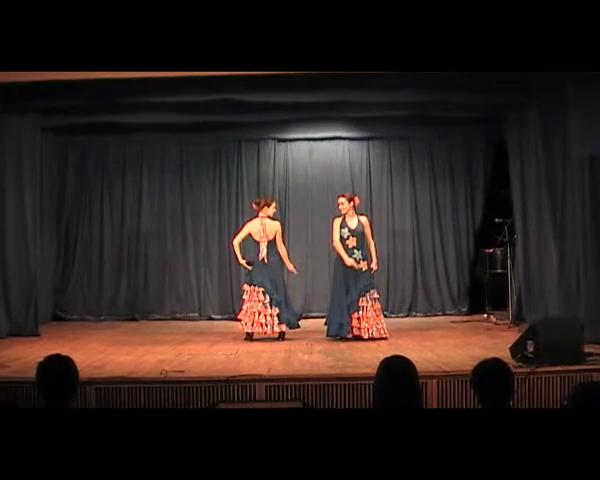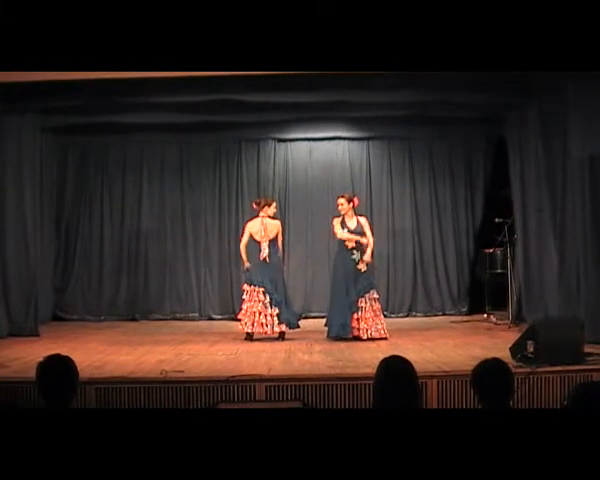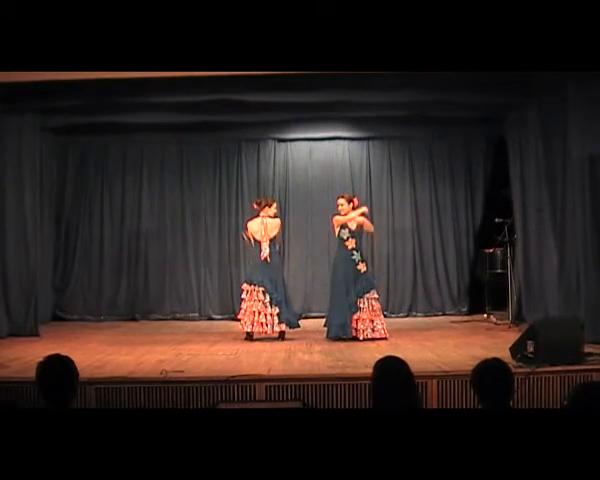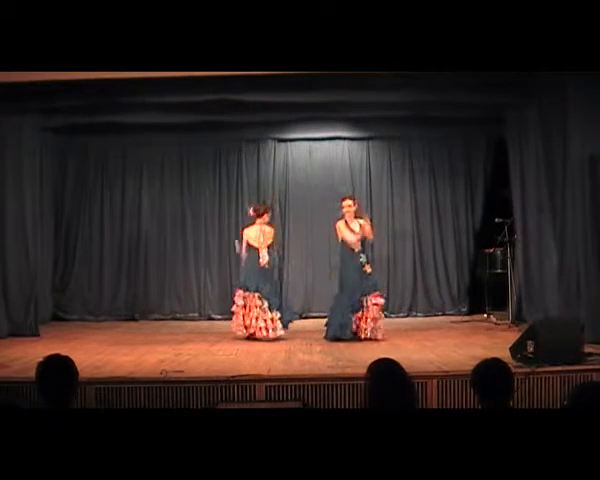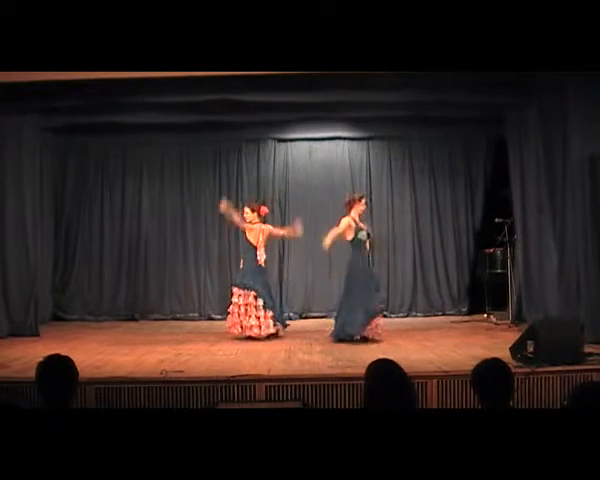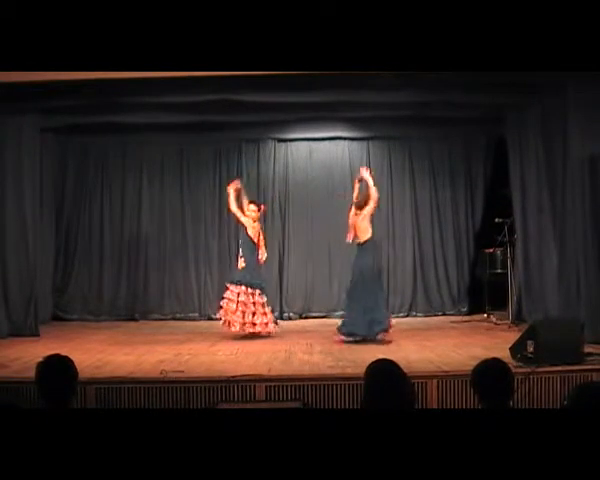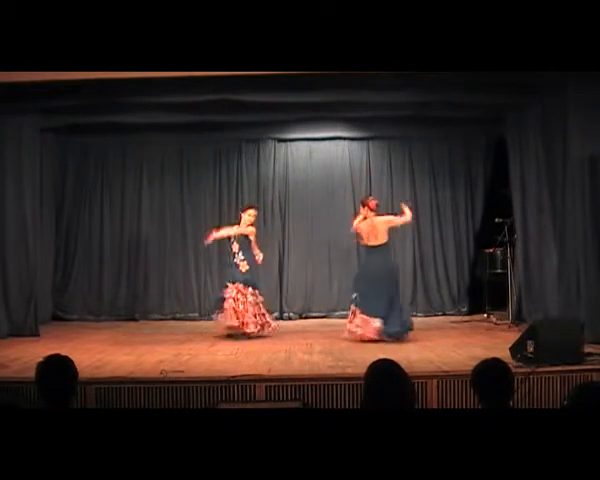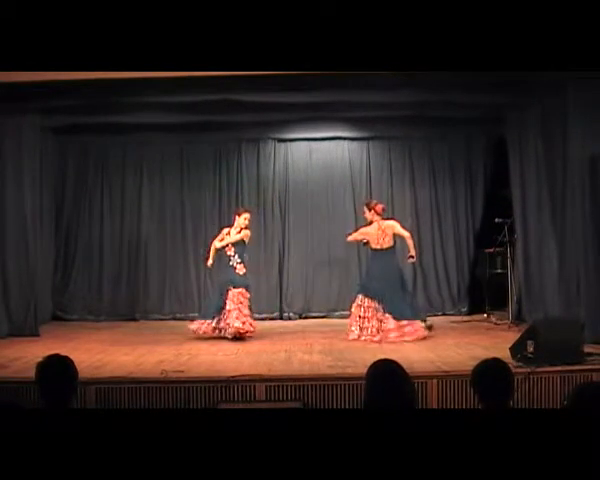
dt=0.3s
person 1, frame 1
left shoulder: (363, 220)
right shoulder: (338, 221)
left elbow: (370, 241)
right elbow: (335, 242)
left wrist: (374, 260)
right wrist: (345, 257)
left hip: (361, 262)
right hip: (344, 262)
left knee: (364, 295)
right knee: (344, 295)
left ankle: (365, 330)
right ankle: (345, 331)
person 1, frame 2
left shoulder: (362, 220)
right shoulder: (337, 221)
left elbow: (370, 238)
right elbow: (340, 235)
left wrist: (368, 252)
right wrist: (359, 238)
left hip: (360, 263)
right hip: (343, 262)
left knee: (364, 295)
right knee: (344, 295)
left ankle: (364, 331)
right ankle: (345, 331)
person 1, frame 3
left shoulder: (360, 220)
right shoulder: (337, 220)
left elbow: (371, 229)
right elbow: (348, 218)
left wrist: (363, 215)
right wrist: (360, 211)
left hip: (359, 262)
right hip: (342, 263)
left knee: (364, 296)
right knee: (344, 296)
left ankle: (364, 330)
right ankle: (343, 331)
person 1, frame 4
left shoulder: (361, 222)
right shoulder: (340, 224)
left elbow: (370, 237)
right elbow: (351, 240)
left wrist: (367, 228)
right wrist: (362, 233)
left hip: (363, 264)
right hip: (349, 264)
left knee: (369, 298)
right knee: (349, 297)
left ankle: (364, 331)
right ankle: (343, 331)
person 1, frame 5
left shoulder: (358, 222)
right shoulder: (348, 221)
right elbow: (338, 229)
left wrist: (365, 229)
right wrist: (329, 238)
left hip: (363, 263)
right hip: (357, 264)
left knee: (365, 298)
right knee: (357, 298)
left ankle: (359, 331)
right ankle: (349, 332)
person 1, frame 6
left shoulder: (352, 218)
right shoulder: (363, 218)
left elbow: (355, 199)
right elbow: (374, 197)
left wrist: (358, 181)
right wrist: (368, 179)
left hip: (361, 263)
right hip: (369, 264)
left knee: (359, 297)
right knee: (370, 297)
left ankle: (356, 331)
right ankle: (368, 331)
person 1, frame 7
left shoulder: (360, 225)
right shoulder: (385, 220)
left elbow: (354, 224)
right elbow: (407, 219)
left wrist: (362, 216)
right wrist: (406, 210)
left hip: (368, 266)
right hip: (386, 265)
left knee: (364, 299)
right knee: (388, 297)
left ankle: (366, 330)
right ankle: (394, 330)
person 1, frame 8
left shoulder: (366, 230)
right shoulder: (391, 224)
left elbow: (349, 238)
right elbow: (407, 235)
right wrist: (412, 252)
left hip: (375, 269)
right hip: (392, 268)
left knee: (369, 301)
right knee: (398, 299)
left ankle: (368, 331)
right ankle: (407, 330)
person 2, frame 1
left shoulder: (250, 225)
right shoulder: (276, 225)
left elbow: (236, 242)
right elbow: (280, 247)
left wrist: (240, 259)
right wrist: (288, 263)
left hip: (256, 265)
right hip: (273, 264)
left knee: (253, 297)
right knee: (277, 295)
left ankle: (250, 333)
right ankle: (281, 331)
person 2, frame 2
left shoulder: (250, 224)
right shoulder: (276, 224)
left elbow: (242, 245)
right elbow: (280, 246)
left wrist: (246, 262)
right wrist: (277, 259)
left hip: (256, 265)
right hip: (273, 264)
left knee: (254, 297)
right knee: (277, 295)
left ankle: (250, 332)
right ankle: (281, 331)
person 2, frame 3
left shoulder: (250, 224)
right shoulder: (276, 222)
left hip: (257, 264)
right hip: (273, 263)
left knee: (253, 296)
right knee: (276, 294)
left ankle: (249, 332)
right ankle: (281, 331)
person 2, frame 4
left shoulder: (247, 232)
right shoulder: (271, 231)
left elbow: (244, 251)
left wrist: (245, 264)
left hip: (251, 270)
right hip: (267, 270)
left knee: (250, 299)
right knee: (271, 298)
left ankle: (252, 330)
right ankle: (275, 329)
person 2, frame 5
left shoulder: (250, 228)
right shoulder: (267, 229)
left elbow: (239, 221)
right elbow: (282, 232)
left wrist: (227, 210)
right wrist: (295, 230)
left hip: (249, 270)
right hip: (261, 269)
left knee: (247, 298)
right knee: (264, 297)
left ankle: (252, 332)
right ankle: (273, 329)
person 2, frame 6
left shoulder: (252, 225)
right shoulder: (253, 224)
left elbow: (234, 209)
right elbow: (245, 205)
left wrist: (232, 192)
right wrist: (239, 191)
left hip: (247, 267)
right hip: (251, 267)
left knee: (244, 296)
right knee: (253, 297)
right ankle: (264, 325)
person 2, frame 7
left shoulder: (251, 229)
right shoulder: (236, 227)
left elbow: (233, 232)
left wrist: (216, 235)
right wrist: (215, 234)
left hip: (246, 269)
right hip: (235, 268)
left knee: (240, 294)
right knee: (235, 295)
person 2, frame 8
left shoulder: (246, 233)
right shoulder: (226, 231)
left elbow: (233, 239)
right elbow: (215, 243)
left wrist: (221, 244)
right wrist: (210, 258)
left hip: (239, 271)
right hip: (227, 271)
left knee: (238, 297)
right knee: (224, 298)
left ankle: (237, 330)
